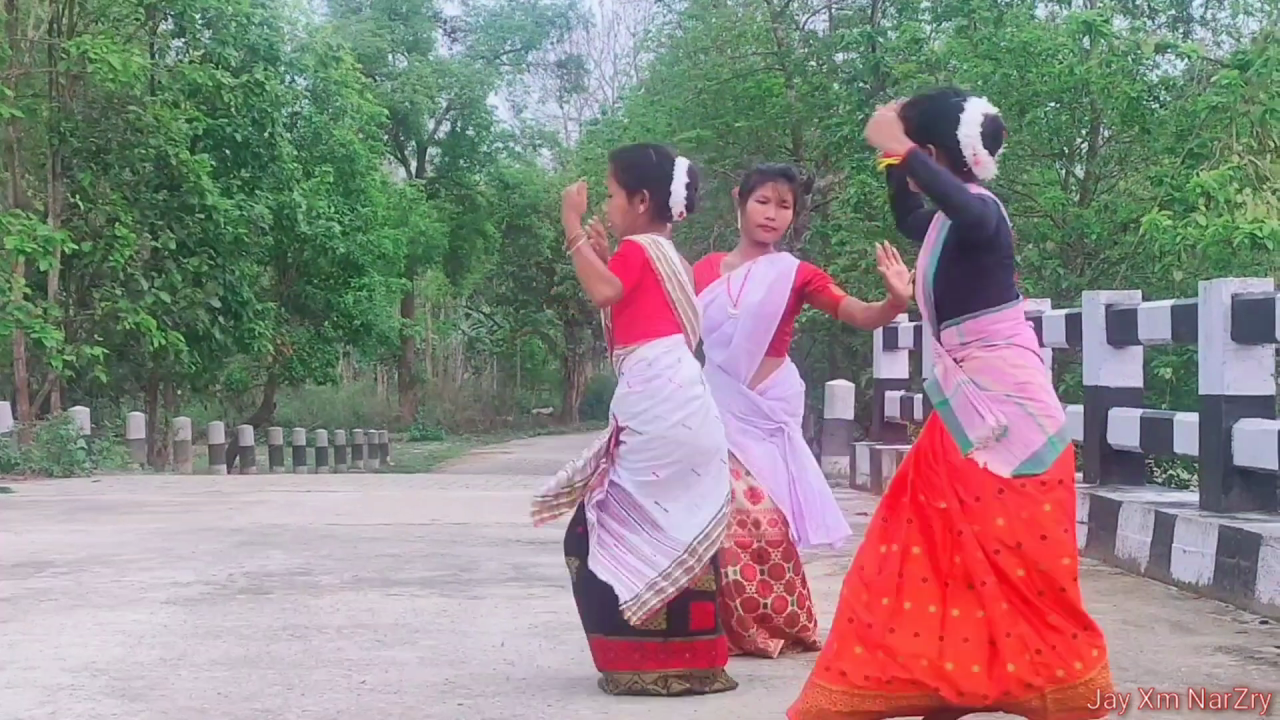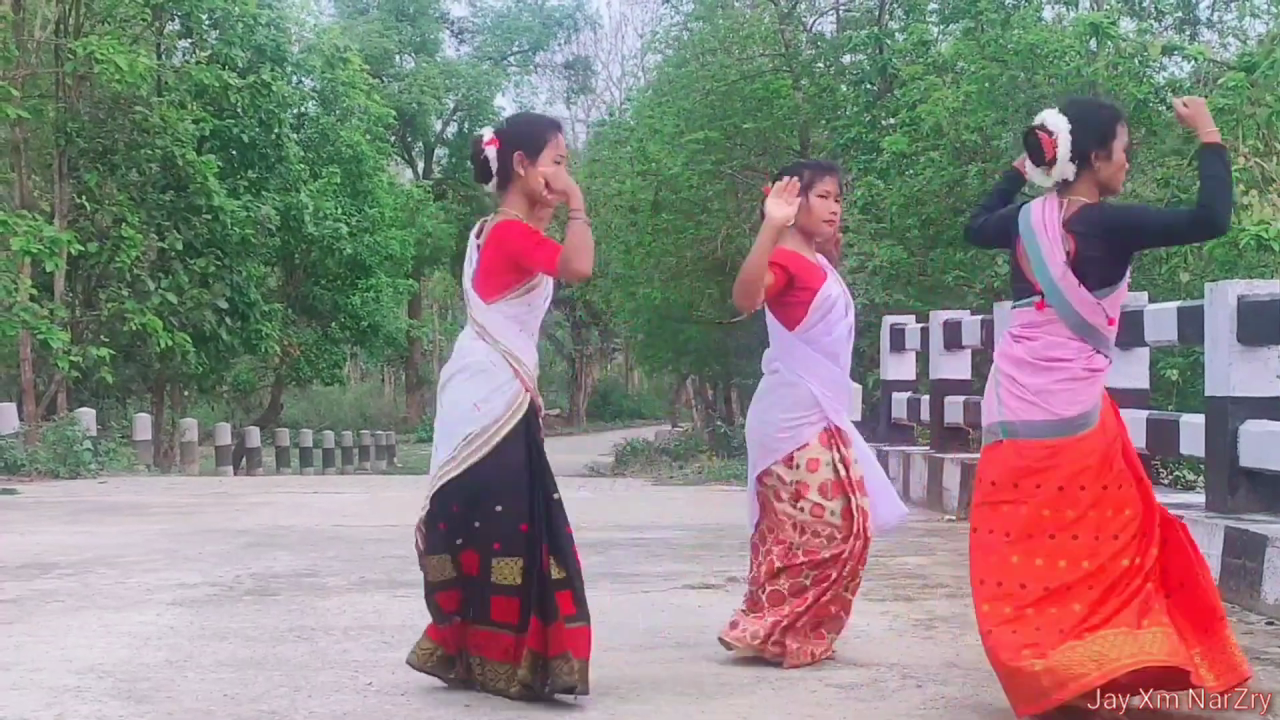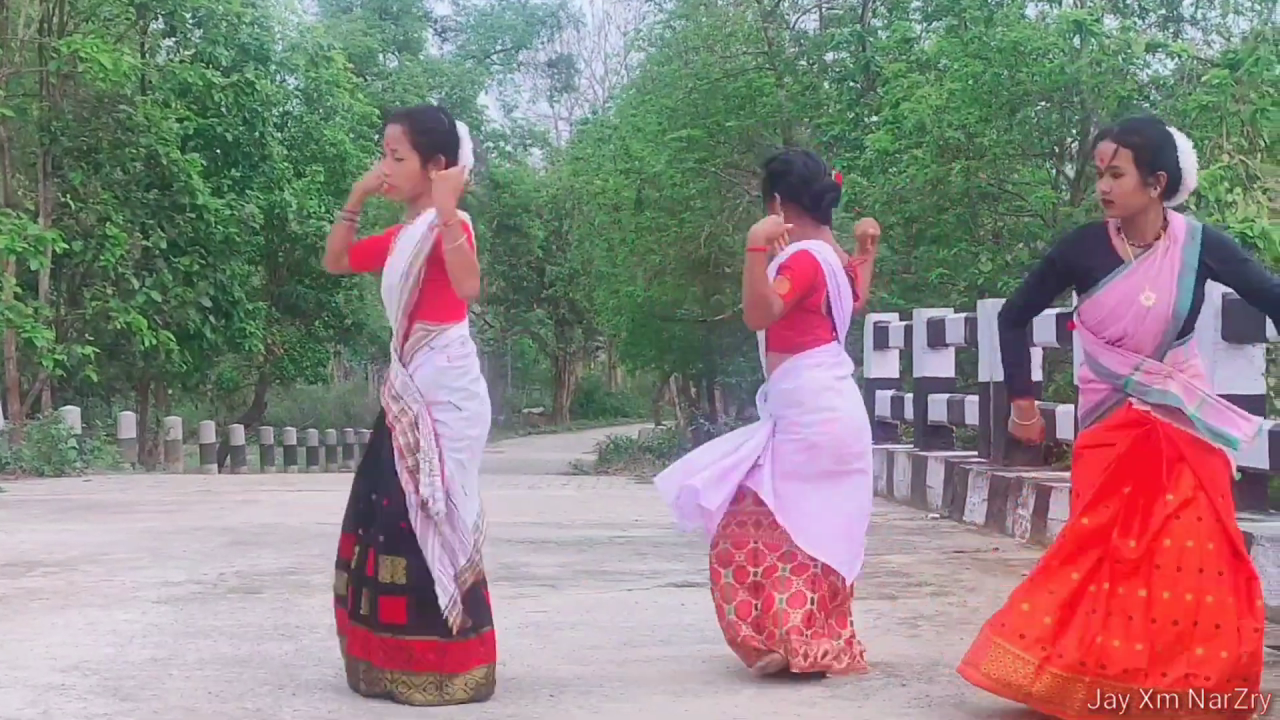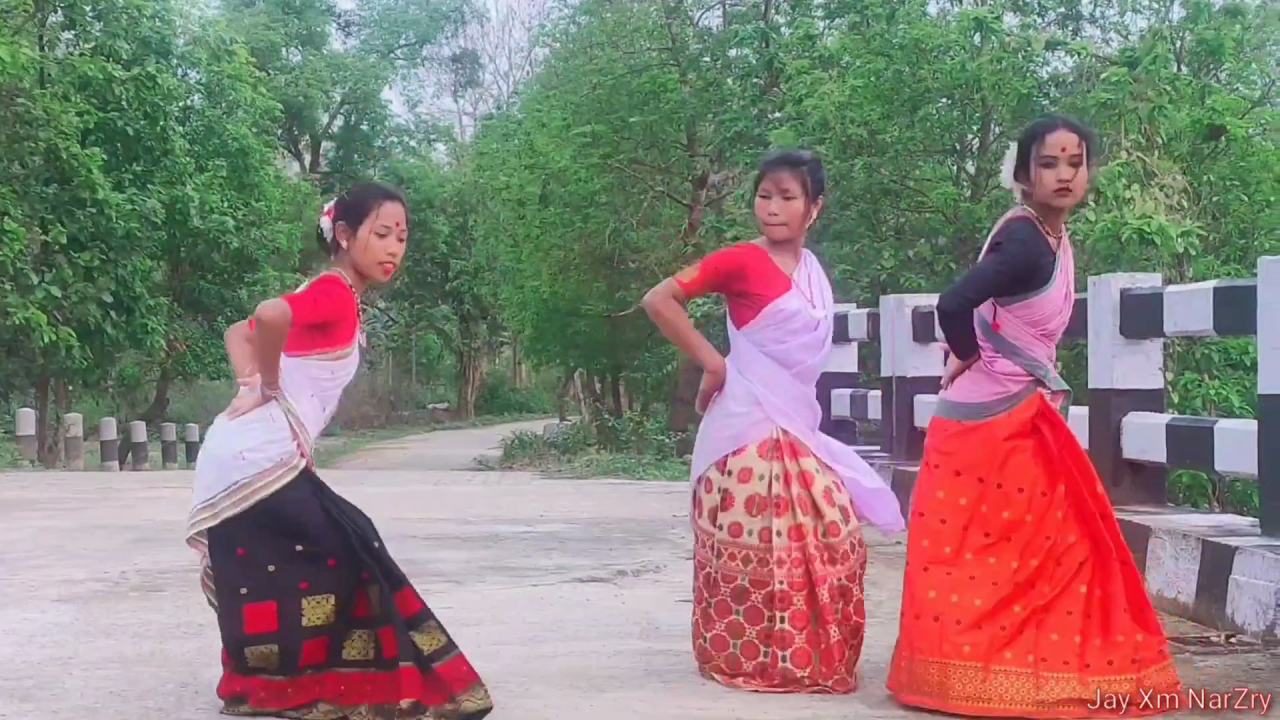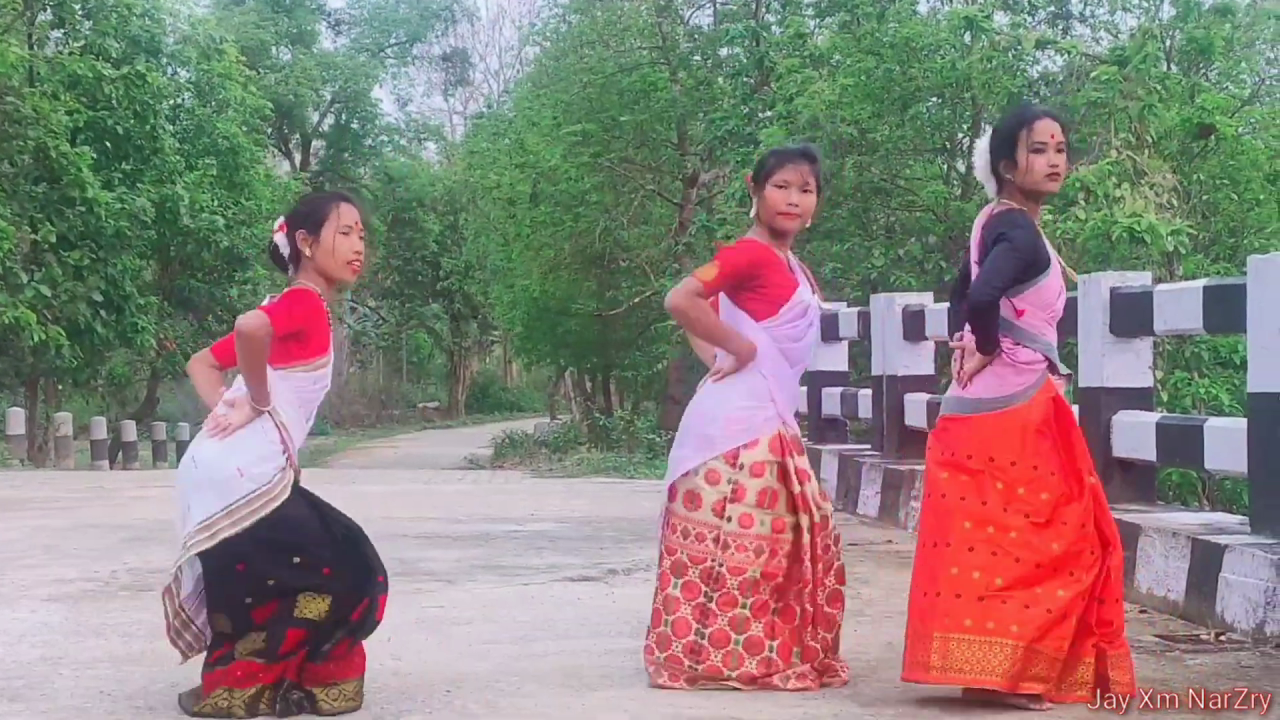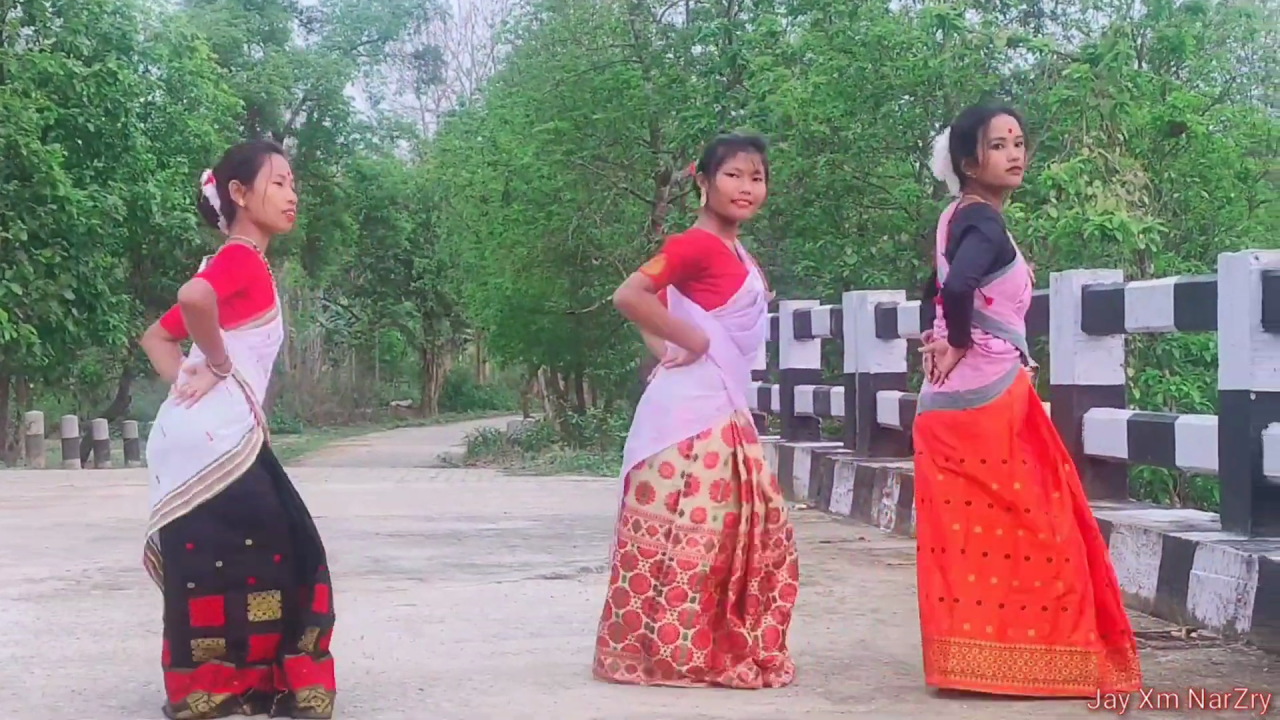
dt=0.7s
person 1, frame 1
left shoulder: (977, 215)
right shoulder: (944, 218)
left elbow: (963, 209)
right elbow: (909, 217)
left wrist: (901, 149)
right wrist: (895, 162)
left hip: (1008, 416)
right hip: (970, 414)
left knee: (1025, 570)
right knee: (927, 551)
person 1, frame 2
left shoulder: (1024, 216)
right shoulder: (1118, 220)
left elbow: (977, 229)
right elbow: (1212, 221)
left wrist: (1019, 172)
right wrist: (1210, 142)
left hip: (1017, 411)
right hip: (1077, 414)
left knee: (1022, 557)
right knee: (1123, 537)
person 1, frame 3
left shoulder: (1200, 243)
right shoulder: (1083, 247)
right elbow: (1015, 316)
right wrist: (1022, 401)
left hip: (1185, 424)
right hip: (1110, 426)
left knee: (1199, 564)
right knee: (1106, 556)
person 1, frame 4
left shoulder: (1050, 236)
right shoulder: (1027, 244)
right elbow: (954, 306)
right wrist: (970, 357)
left hip: (1026, 411)
right hip: (993, 414)
left knee: (1061, 539)
right knee: (992, 552)
person 1, frame 5
left shoulder: (1000, 224)
right shoulder: (1017, 230)
left elbow: (964, 293)
right elbow: (983, 297)
left wrist: (974, 346)
right wrist: (987, 353)
left hip: (1012, 403)
right hip: (1010, 406)
left knee: (1061, 535)
right knee: (1030, 541)
left ankle: (1011, 667)
right ankle: (993, 673)
person 1, frame 6
left shoulder: (963, 218)
right shoulder: (983, 221)
left elbow: (942, 288)
right elbow: (958, 288)
right wrist: (958, 345)
left hip: (965, 399)
right hip: (987, 396)
left knee: (988, 531)
right knee: (1010, 529)
left ankle: (982, 663)
right ankle: (985, 668)
person 2, frame 1
left shoulder: (635, 250)
right shoulder: (665, 256)
left elbow: (603, 293)
right elbow: (628, 319)
left wrist: (573, 229)
right wrist: (597, 249)
left hip: (656, 410)
right hip: (686, 413)
left knee: (610, 535)
right knee: (672, 537)
left ankle: (651, 663)
right ankle: (692, 662)
person 2, frame 2
left shoulder: (501, 230)
right shoulder: (513, 230)
right elbow: (576, 266)
left wrist: (567, 209)
right wrist: (577, 210)
left hip: (505, 393)
right hip: (491, 394)
left knee: (499, 518)
right knee: (502, 518)
right ankle: (512, 660)
person 2, frame 3
left shoulder: (451, 226)
right shoulder: (403, 233)
left elbow: (466, 289)
right elbow: (336, 261)
left wrist: (444, 208)
right wrist: (357, 195)
left hip: (441, 394)
right hip: (411, 394)
left knee: (429, 520)
right knee: (382, 515)
left ankle: (441, 669)
right ankle: (411, 660)
person 2, frame 4
left shoulder: (327, 298)
right shoulder: (334, 293)
left elbow: (241, 333)
right elbow: (275, 315)
left wrist: (251, 382)
right wrist: (265, 388)
left hip: (261, 457)
right hip: (260, 461)
left knee: (343, 556)
right knee: (331, 558)
person 2, frame 5
left shoulder: (283, 311)
right shoulder: (306, 304)
left elbow: (202, 363)
right elbow: (249, 327)
left wrist: (224, 411)
right wrist: (257, 404)
left hip: (227, 471)
right hip: (247, 479)
right knee: (328, 574)
person 2, frame 6
left shoulder: (230, 266)
right shoulder: (242, 258)
left elbow: (156, 335)
right elbow: (194, 299)
left wrist: (188, 378)
right wrist: (218, 369)
left hip: (210, 435)
right hip: (217, 438)
right knee: (241, 563)
person 3, frame 1
left shoulder: (796, 274)
right shoulder: (705, 269)
left elbow: (861, 315)
left wrist: (897, 298)
left hip: (769, 415)
right hip: (720, 416)
left knee: (769, 526)
right knee: (727, 529)
left ankle: (787, 626)
right ankle: (741, 629)
person 3, frame 2
left shoulder: (818, 264)
right shoulder: (785, 258)
right elbow: (743, 297)
left wrist: (817, 241)
right wrist: (771, 227)
left hip: (819, 412)
right hip: (799, 412)
left knee: (845, 523)
right knee: (814, 530)
left ankle: (789, 635)
right ankle: (758, 629)
person 3, frame 3
left shoulder: (802, 259)
right shoulder: (835, 259)
left elbow: (761, 313)
right elbow: (852, 301)
left wrist: (758, 251)
right wrist: (866, 252)
left hip: (805, 416)
right hip: (829, 414)
left knee: (750, 533)
right knee: (807, 536)
left ankle: (790, 645)
right ankle: (817, 646)
person 3, frame 4
left shoulder: (815, 270)
right shoulder: (742, 259)
right elbow: (658, 298)
right wrist: (708, 359)
left hip: (797, 428)
right hip: (747, 424)
left knee: (834, 540)
right knee: (746, 548)
left ankle: (808, 661)
right ankle: (735, 661)
person 3, frame 5
left shoulder: (783, 262)
right shoulder: (750, 253)
left elbow: (711, 312)
right elbow: (680, 300)
left wrist: (713, 355)
right wrist: (739, 350)
left hip: (769, 421)
right hip: (741, 421)
left knee: (806, 532)
right knee: (731, 543)
left ankle: (784, 657)
right ankle: (710, 660)
person 3, frame 6
left shoulder: (736, 252)
right shoulder: (696, 244)
right elbow: (628, 297)
left wrist: (676, 347)
right wrist: (689, 341)
left hip: (725, 413)
right hip: (692, 413)
left knee: (761, 526)
right knee: (687, 534)
left ankle: (736, 651)
right ankle: (672, 656)
